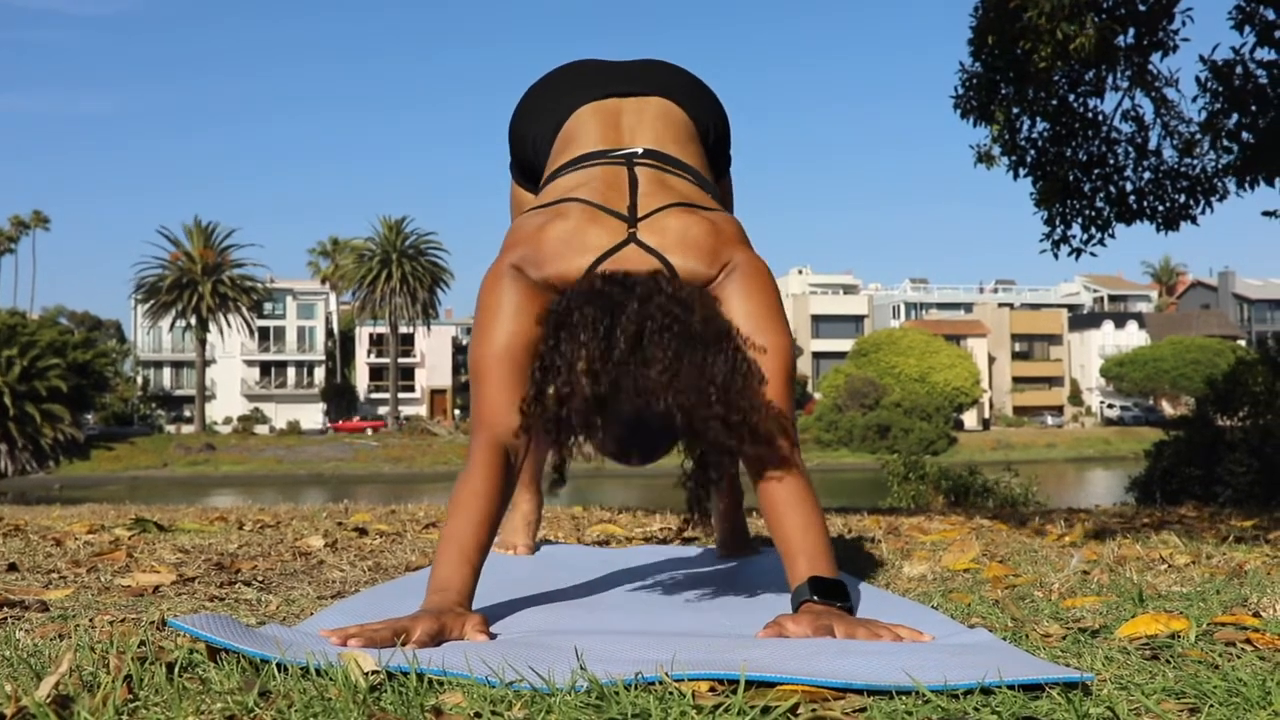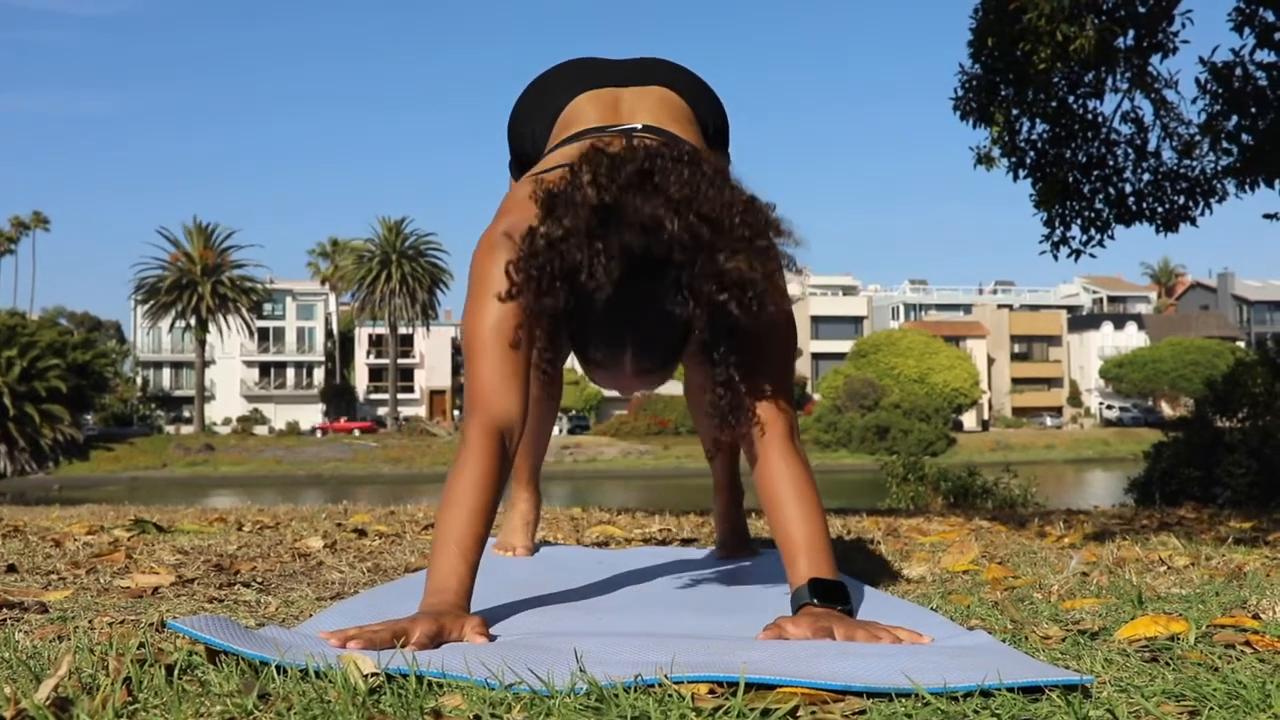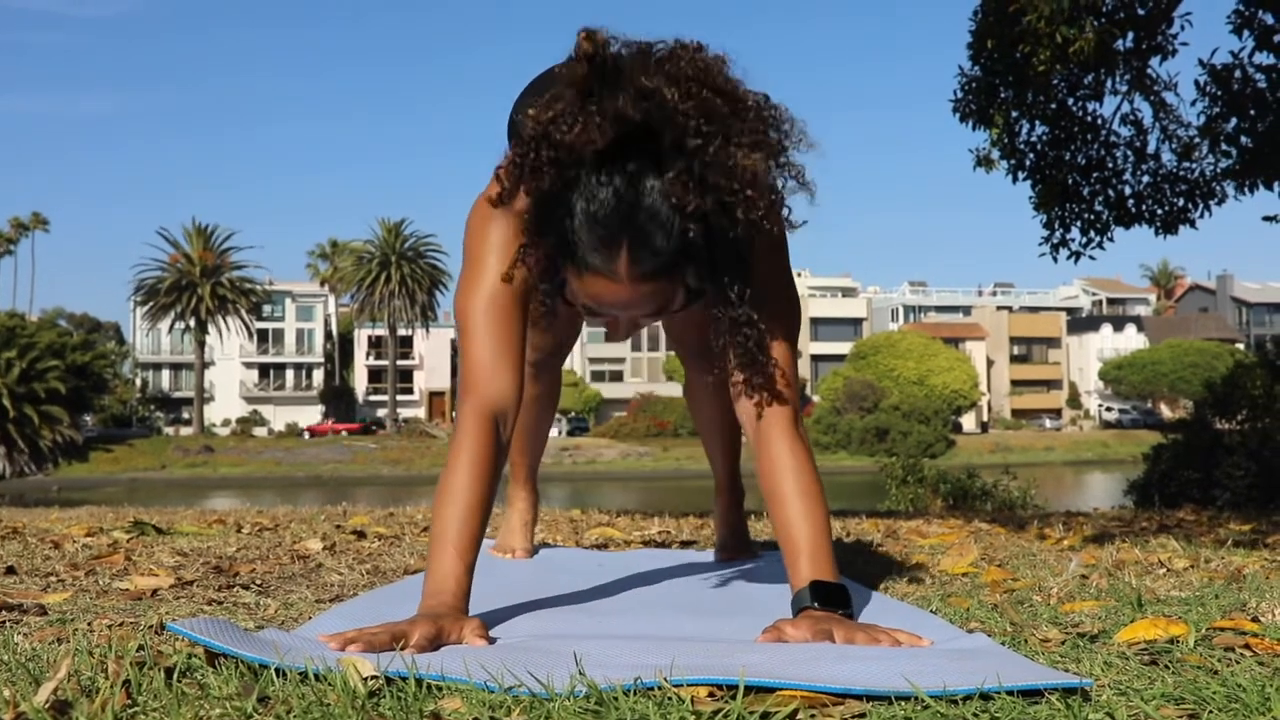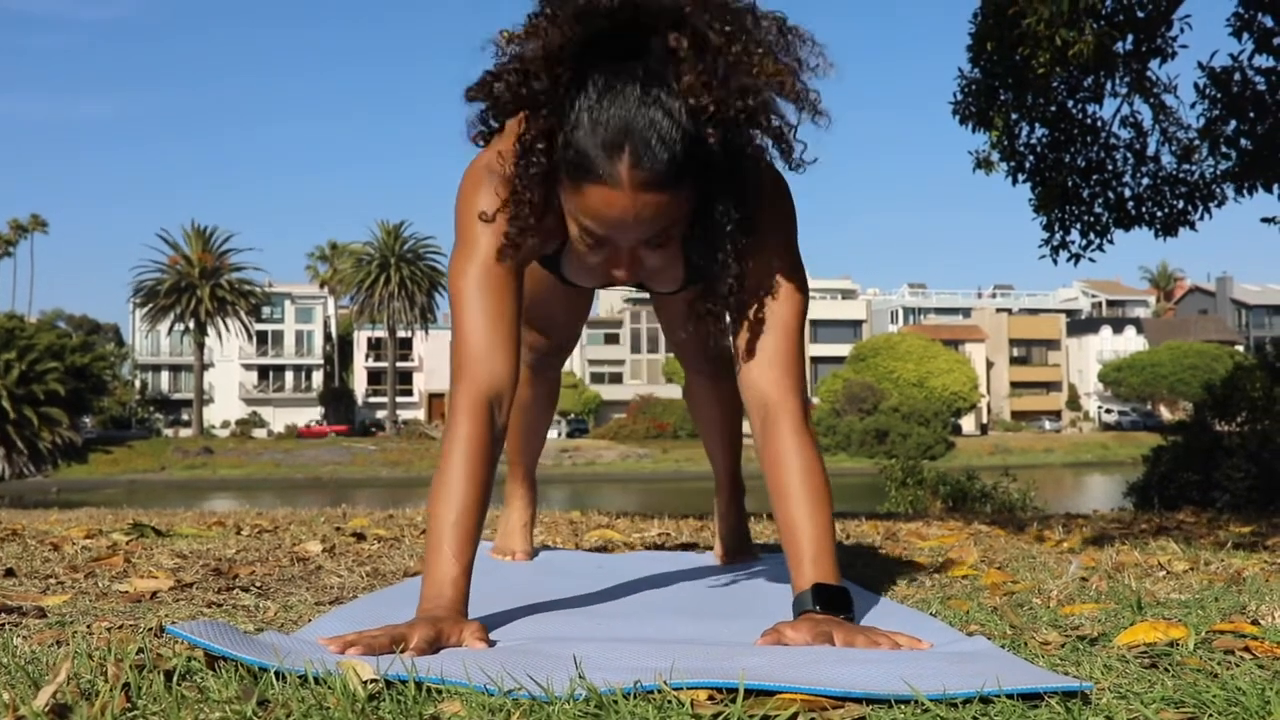
dt=0.2s
person 1, frame 1
left shoulder: (729, 273)
right shoulder: (527, 272)
left elbow: (770, 438)
right elbow: (491, 444)
left wrist: (822, 598)
right wrist: (443, 604)
left knee: (719, 365)
right knee: (529, 356)
left ankle: (725, 500)
right ankle: (527, 498)
person 1, frame 2
left shoulder: (733, 245)
right shoulder: (520, 238)
left elbow: (770, 422)
right elbow: (488, 427)
left wrist: (821, 598)
right wrist: (442, 605)
left knee: (718, 359)
right knee: (537, 351)
left ankle: (726, 499)
right ankle: (523, 497)
person 1, frame 3
left shoulder: (742, 225)
right shoulder: (513, 218)
left elbow: (771, 413)
right elbow: (484, 412)
left wrist: (821, 601)
right wrist: (442, 605)
left knee: (711, 354)
right knee: (539, 350)
left ankle: (727, 499)
right ankle: (522, 496)
person 1, frame 4
left shoulder: (750, 195)
right shoulder: (505, 181)
left elbow: (777, 402)
right elbow: (478, 397)
left wrist: (822, 601)
right wrist: (441, 606)
right hip: (552, 213)
left knee: (706, 353)
right knee: (539, 348)
left ankle: (728, 500)
right ankle: (520, 495)
